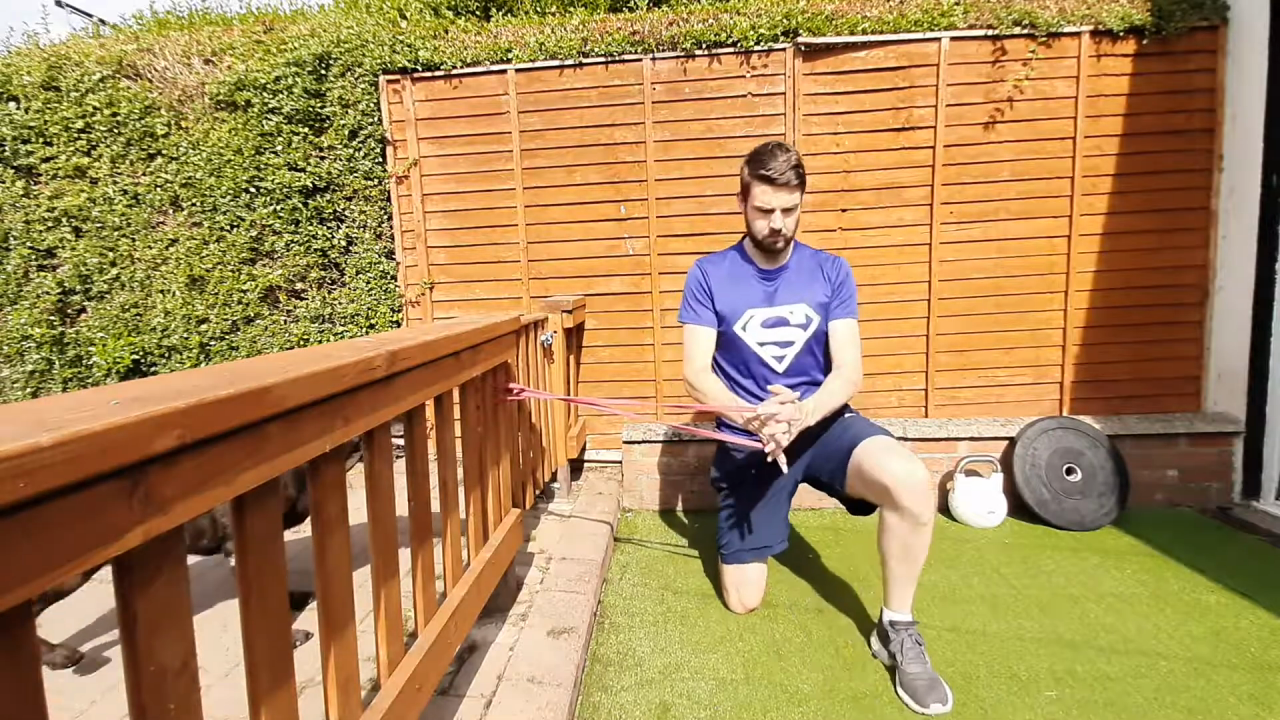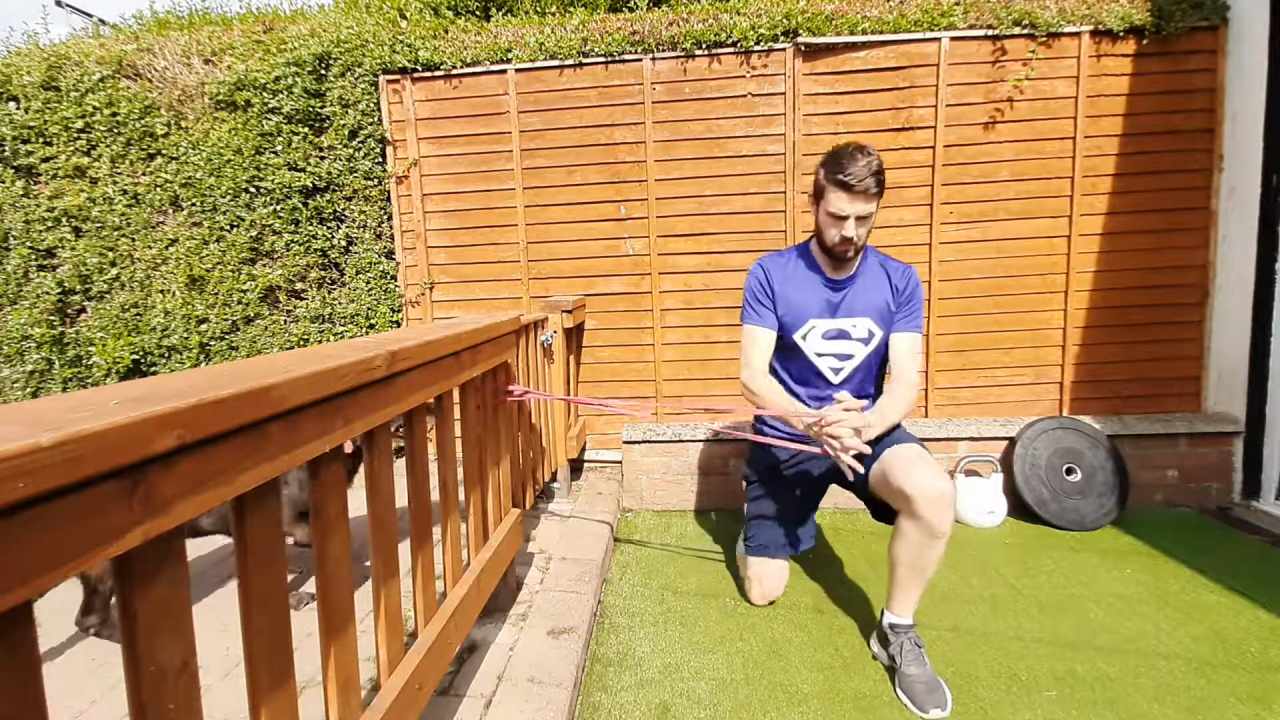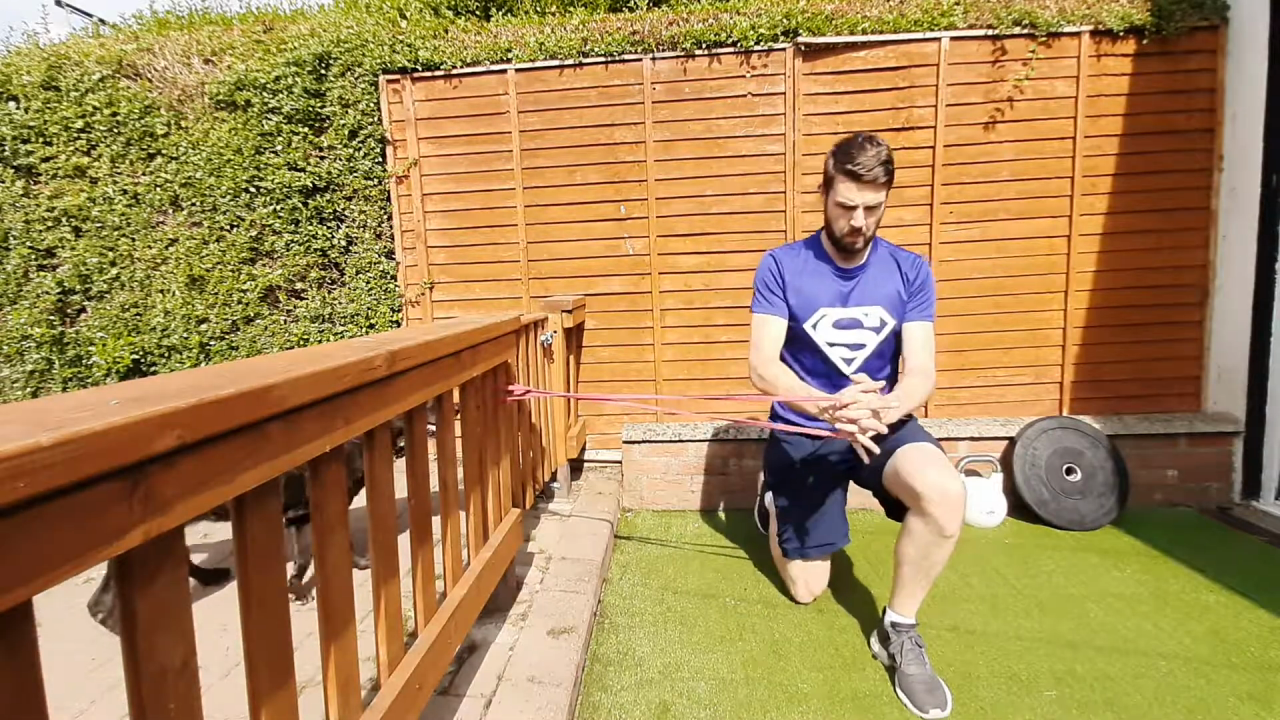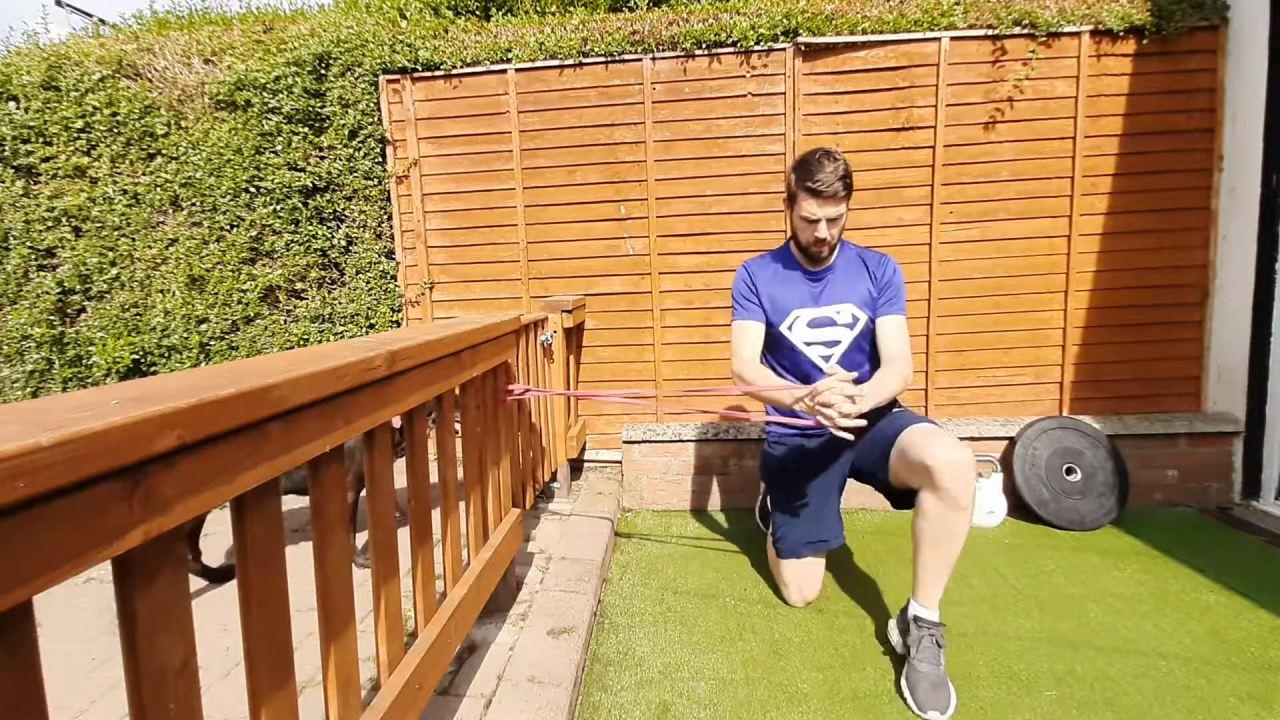
dt=0.3s
person 1, frame 1
left shoulder: (830, 272)
right shoulder: (709, 275)
left elbow: (848, 370)
right elbow: (696, 372)
left wrist: (800, 415)
right wrist: (752, 418)
left hip: (823, 422)
right hip: (746, 439)
left knee: (912, 482)
right knee: (742, 599)
left ankle: (897, 628)
right ankle: (741, 524)
person 1, frame 2
left shoulder: (899, 280)
right shoulder: (771, 274)
left elbow: (906, 383)
right elbow: (752, 375)
left wrist: (864, 425)
right wrist: (814, 423)
left hip: (866, 426)
right hip: (786, 438)
left knee: (934, 493)
right knee: (762, 593)
left ankle: (897, 631)
right ankle: (761, 519)
person 1, frame 3
left shoulder: (911, 271)
right shoulder: (782, 266)
left elbow: (921, 372)
right elbow: (764, 366)
left wrist: (882, 411)
right wrist: (829, 407)
left hip: (882, 420)
right hip: (801, 431)
left knee: (944, 493)
right knee: (806, 590)
left ankle: (898, 630)
right ankle: (774, 505)
person 1, frame 4
left shoulder: (879, 270)
right shoulder: (756, 276)
left elbow: (899, 365)
right elbow: (744, 367)
left wrist: (857, 399)
right wrist: (808, 400)
left hip: (870, 417)
right hip: (795, 434)
left knee: (954, 464)
right knee: (800, 592)
left ankle: (920, 623)
right ankle: (774, 505)
